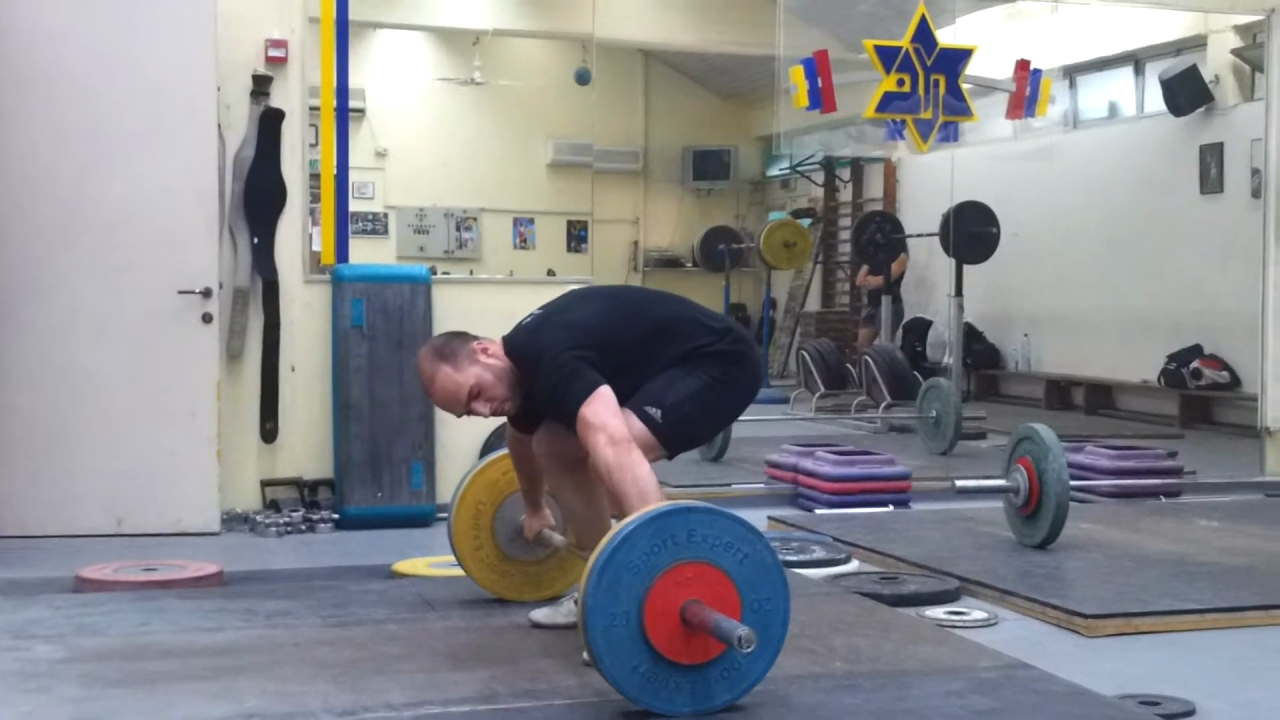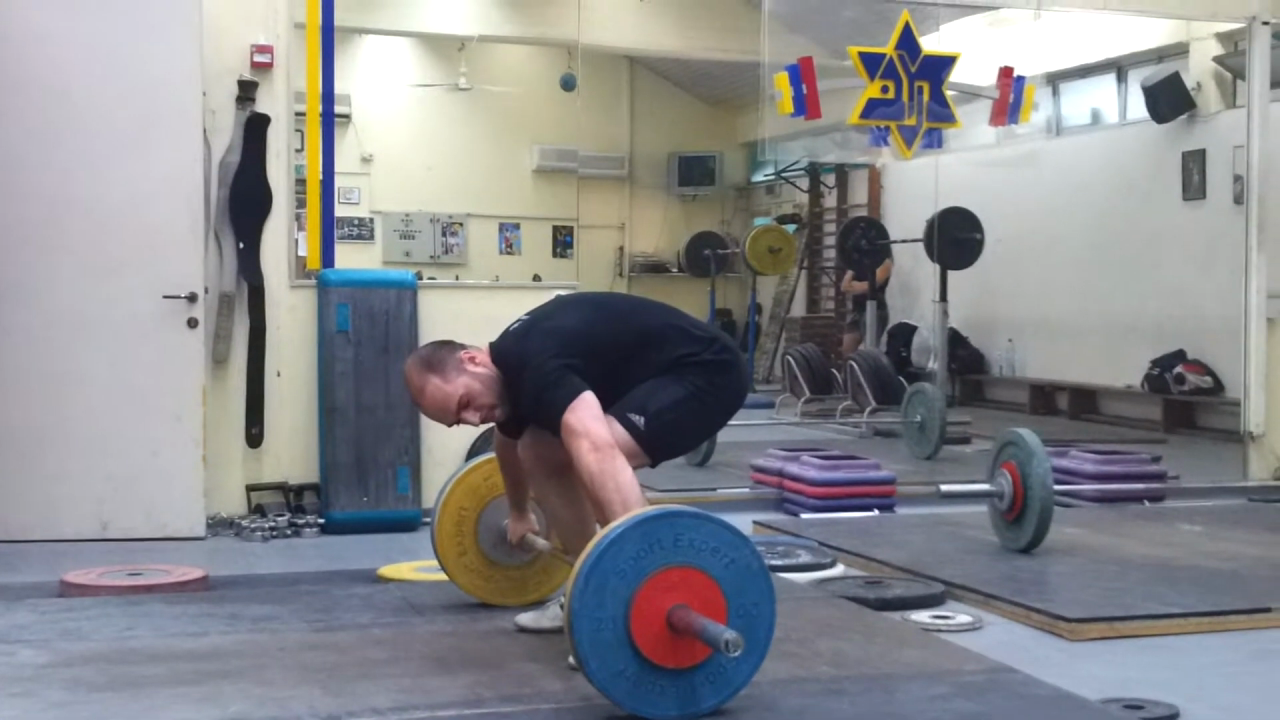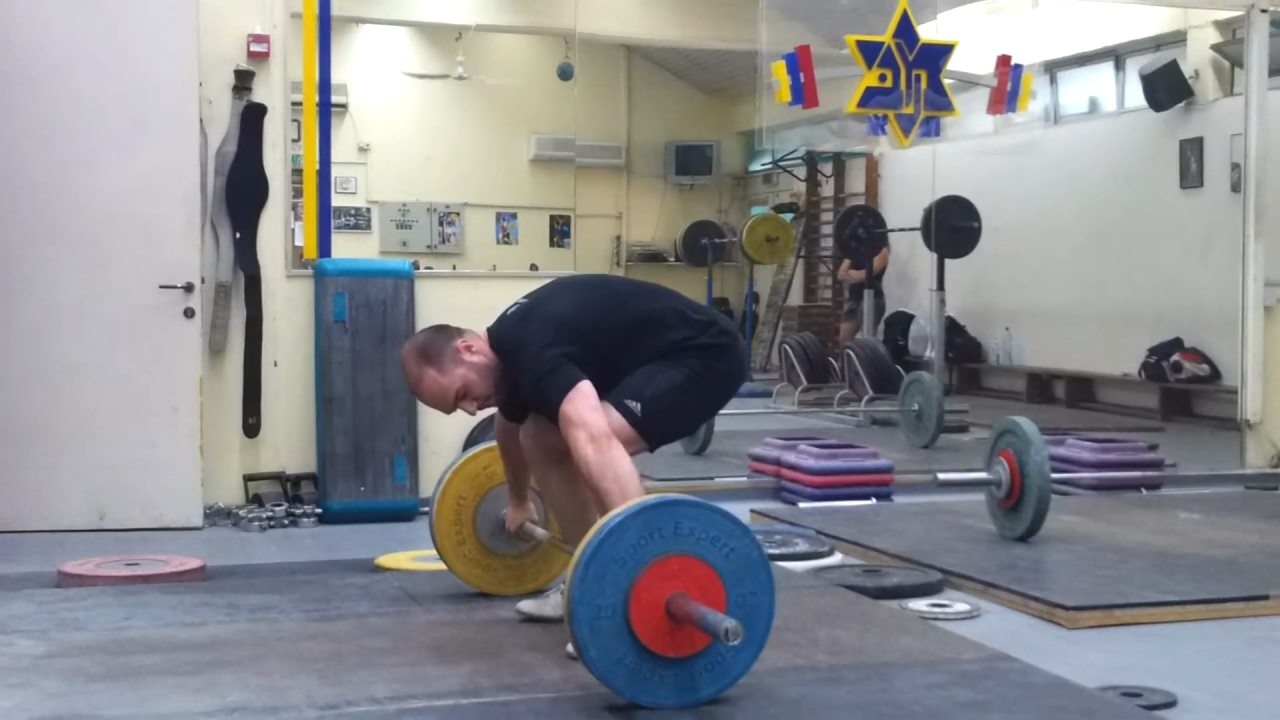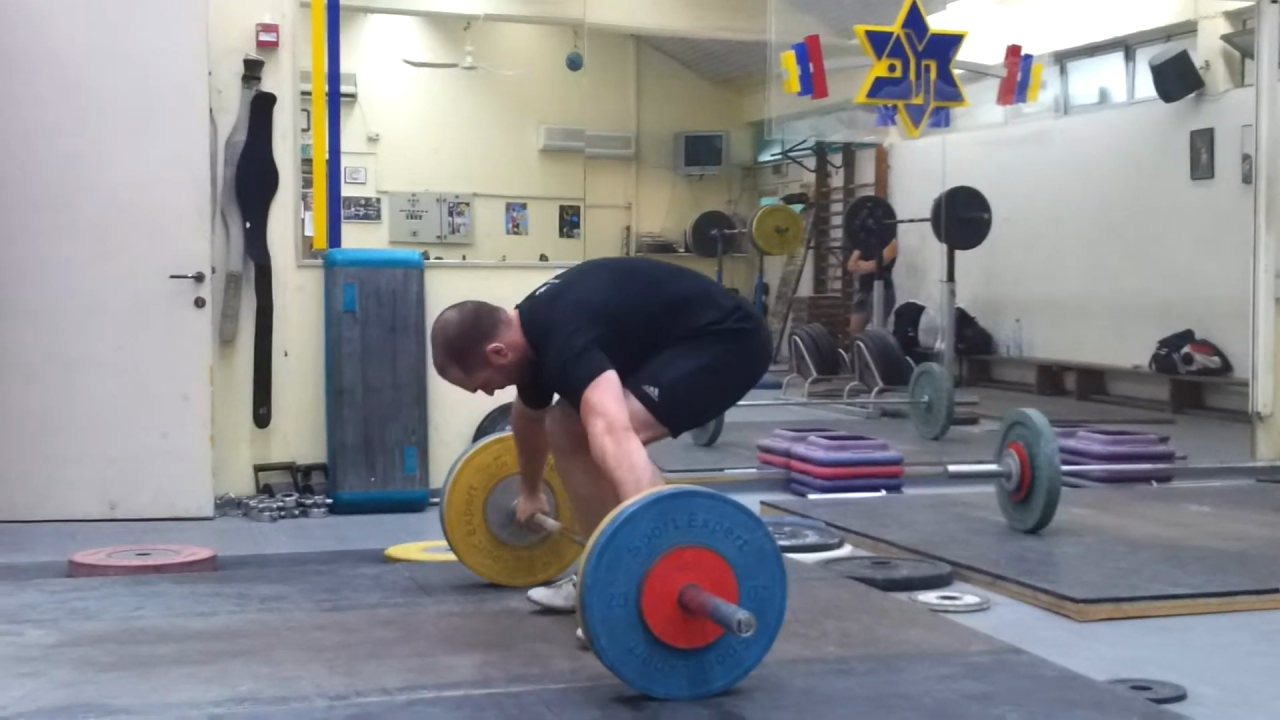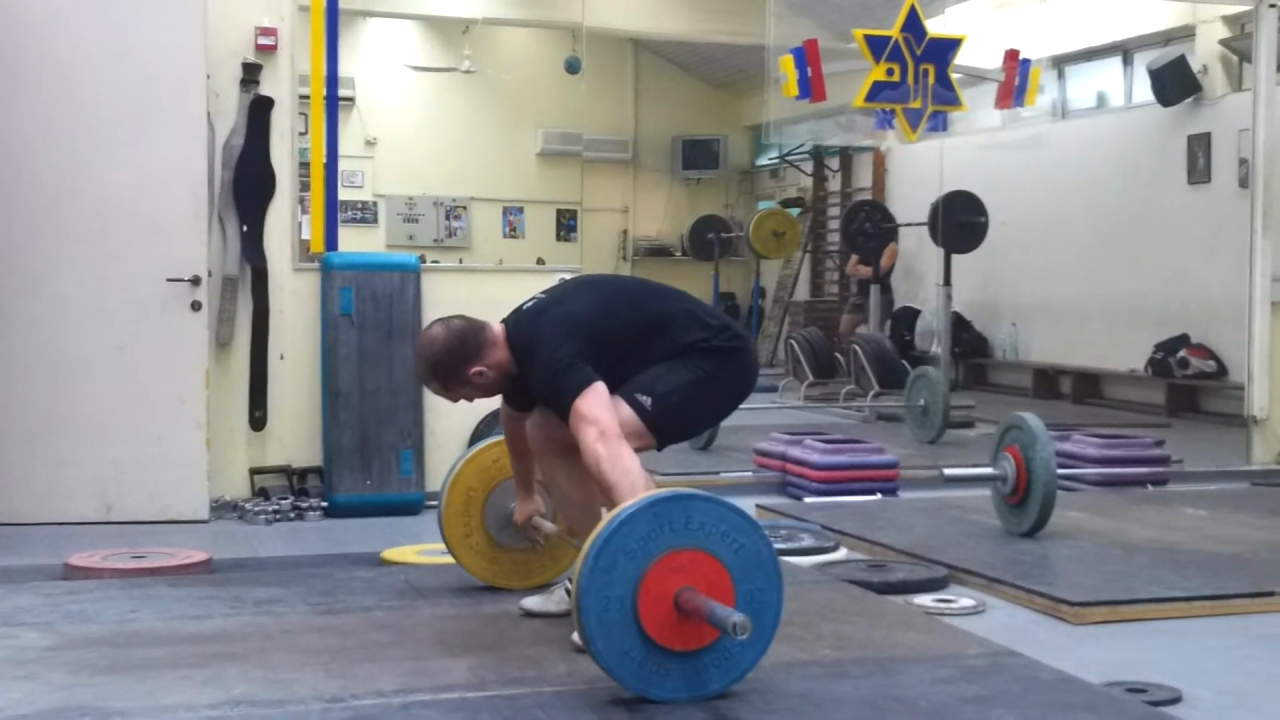
dt=0.5s
person 1, frame 1
left shoulder: (552, 361)
right shoulder: (523, 364)
left elbow: (614, 446)
right elbow: (523, 437)
right wrist: (534, 509)
left hip: (720, 361)
left knee: (609, 451)
right knee: (552, 446)
person 1, frame 2
left shoulder: (537, 367)
right shoulder: (510, 368)
left elbow: (597, 452)
right elbow: (509, 439)
right wrist: (519, 515)
left hip: (706, 372)
right hip: (650, 371)
left knee: (592, 458)
right knee: (537, 451)
person 1, frame 3
left shoulder: (535, 354)
right shoulder: (508, 351)
left elbow: (595, 443)
right elbow: (510, 425)
right wrist: (519, 504)
left hip: (706, 354)
right hip: (649, 357)
left knee: (591, 442)
right knee: (539, 438)
person 1, frame 4
left shoulder: (565, 339)
right shoulder: (531, 332)
left elbow: (612, 433)
right elbow: (529, 415)
right wrist: (530, 495)
left hip: (726, 340)
right hip: (671, 336)
left knee: (604, 430)
right knee: (564, 427)
person 1, frame 5
left shoulder: (551, 353)
right shoulder: (516, 338)
left elbow: (603, 442)
right elbow: (516, 419)
right wrist: (525, 495)
left hip: (716, 357)
right hip: (663, 354)
left knee: (596, 437)
right knee: (544, 431)
